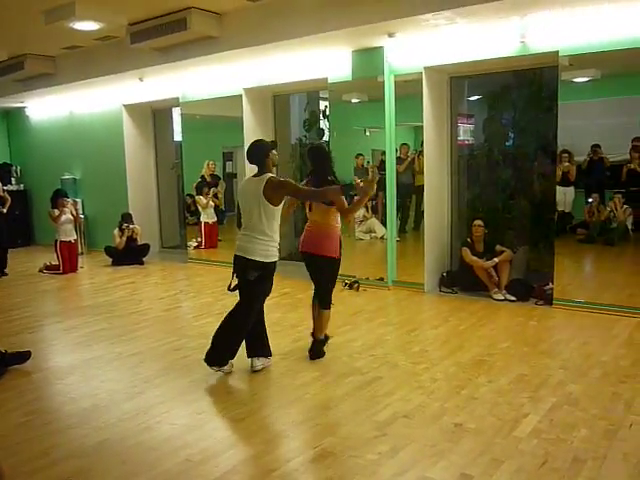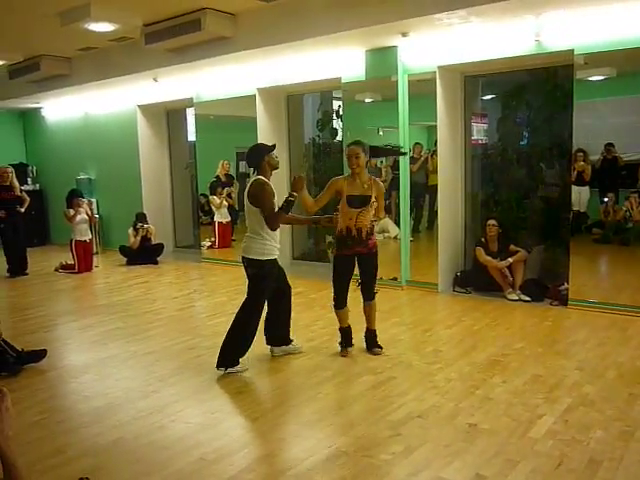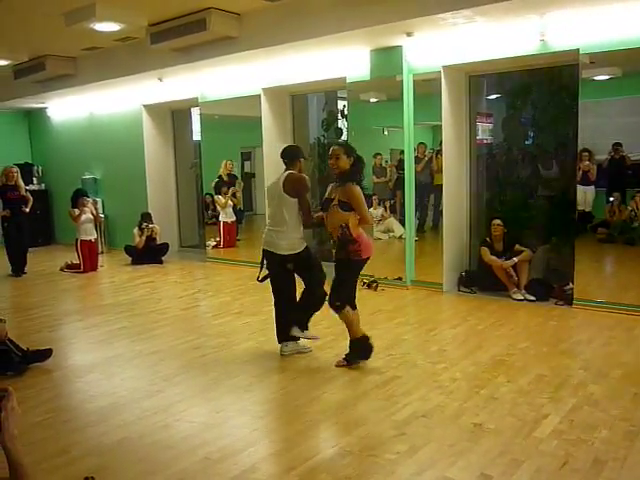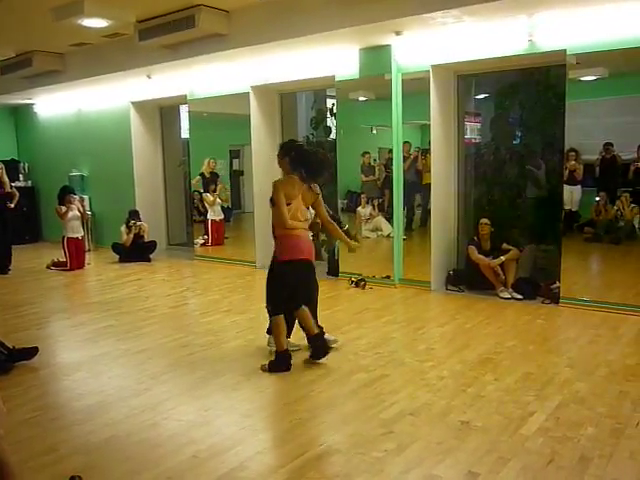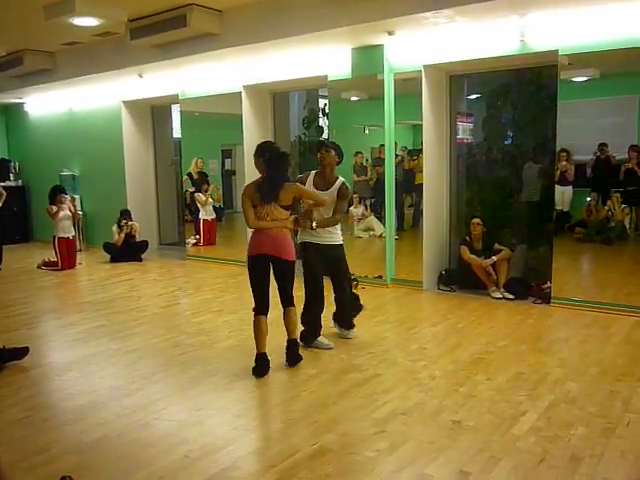
dt=0.4s
person 1, frame 1
left shoulder: (306, 185)
right shoulder: (334, 185)
left elbow: (288, 207)
right elbow: (348, 212)
right wrist: (365, 194)
left hip: (308, 240)
right hip: (328, 243)
left knee: (321, 290)
right knee: (324, 295)
left ankle: (318, 336)
right ankle: (317, 346)
person 1, frame 2
left shoulder: (376, 185)
right shoulder: (339, 183)
left elbow: (379, 215)
right elbow: (312, 207)
left wrist: (364, 220)
right wrist: (302, 191)
left hip: (367, 244)
right hip: (344, 244)
left knee: (368, 291)
right knee: (339, 295)
left ankle: (371, 338)
right ankle: (346, 334)
person 1, frame 3
left shoulder: (350, 187)
right shoulder: (333, 186)
left elbow: (366, 220)
left wrist: (347, 225)
left hip: (356, 249)
right hip: (344, 248)
left knee: (336, 300)
right knee: (346, 298)
left ankle: (363, 342)
right ankle: (356, 350)
person 1, frame 4
left shoulder: (280, 185)
right shoulder: (311, 186)
left elbow: (282, 222)
right elbow: (326, 220)
left wrist: (301, 224)
right wrist: (346, 240)
left hip: (287, 248)
right hip: (305, 247)
left knee: (275, 304)
right knee: (295, 299)
left ankle: (281, 357)
right ankle: (317, 340)
person 1, frame 5
left shoulder: (249, 190)
right shoulder: (291, 188)
left elbow: (252, 223)
right elbow: (322, 202)
left wrist: (281, 222)
left hip: (258, 247)
right hip: (283, 246)
left knee: (261, 305)
right knee: (287, 298)
left ankle: (261, 359)
right ankle: (292, 349)
person 2, frame 1
left shoulder: (245, 185)
right shoulder: (276, 184)
right elbow: (315, 196)
right wrist: (344, 188)
left hip: (243, 252)
right hip: (263, 256)
left knee: (251, 306)
right knee: (248, 309)
left ankle: (259, 354)
right ankle: (218, 358)
person 2, frame 2
left shoulder: (259, 185)
right shoulder: (262, 185)
left elbow: (283, 219)
right elbow: (274, 223)
left wrist: (317, 220)
right wrist: (291, 198)
left hip: (264, 254)
right hip: (261, 255)
left knee: (281, 293)
right knee: (252, 307)
left ankle: (280, 341)
right ankle: (228, 360)
person 2, frame 3
left shoulder: (273, 185)
right shoulder: (299, 179)
right elbow: (306, 217)
left wrist: (310, 219)
right wrist: (316, 218)
left hip: (271, 245)
right hip: (292, 247)
left knee: (283, 293)
right knee: (316, 281)
left ankle: (288, 341)
right ankle: (298, 324)
person 2, frame 4
left shoulder: (311, 185)
right shoulder: (303, 177)
left elbow: (323, 216)
left hip: (302, 240)
right hip: (294, 241)
left knee: (296, 290)
right knee: (308, 288)
left ankle: (278, 336)
right ankle: (315, 336)
person 2, frame 5
left shoulder: (342, 187)
right shoulder: (304, 179)
left elbow: (336, 218)
left wrist: (314, 224)
left hip: (332, 243)
right hip: (308, 242)
left knee: (343, 287)
right knee: (314, 289)
left ankle: (344, 322)
right ankle: (311, 334)
